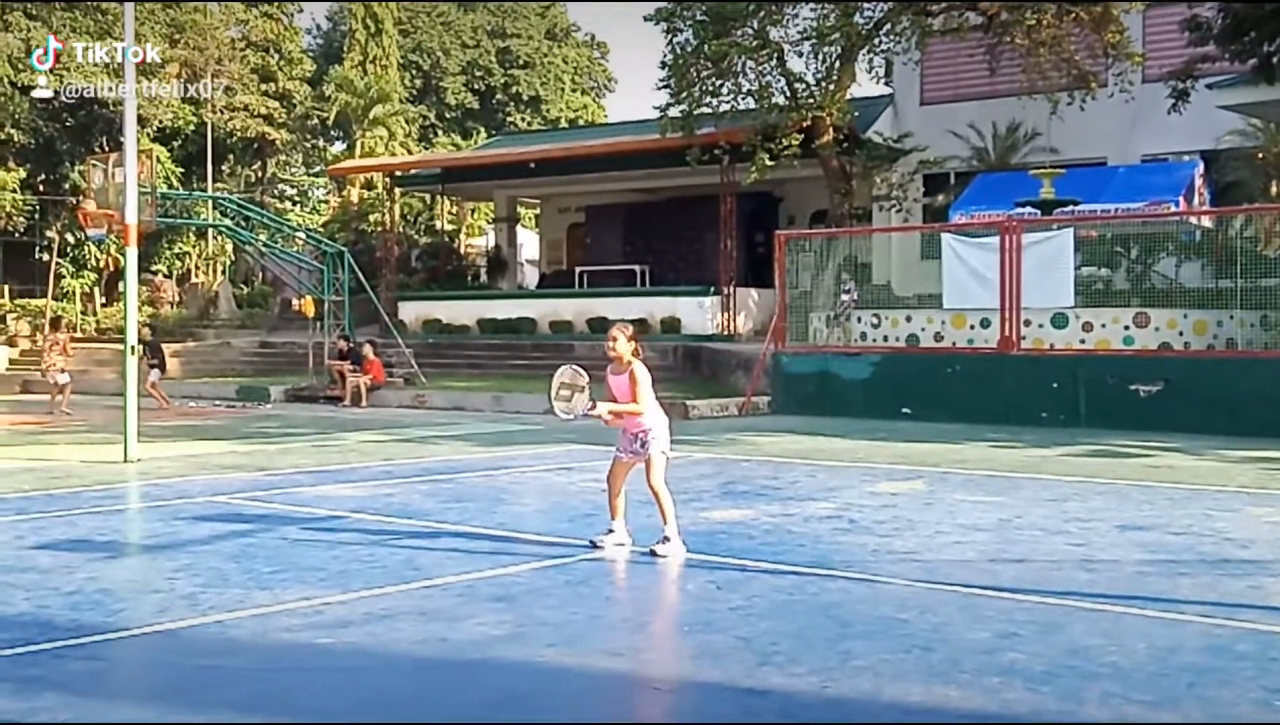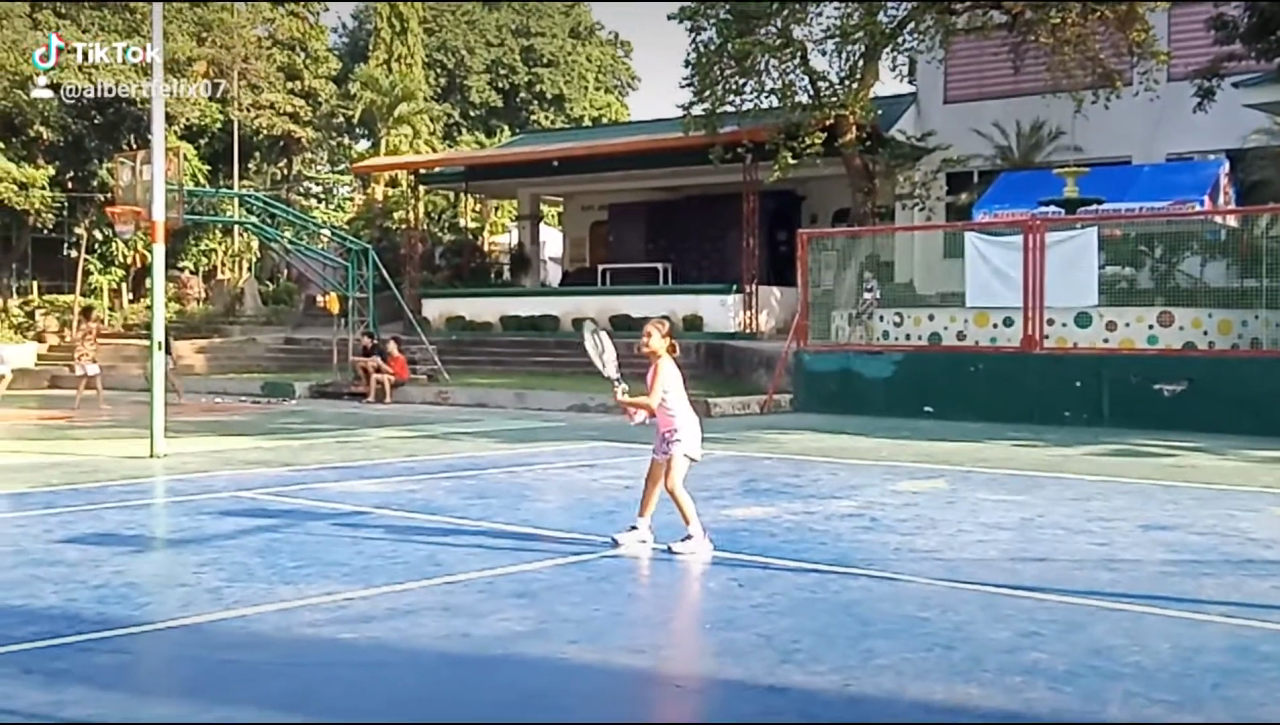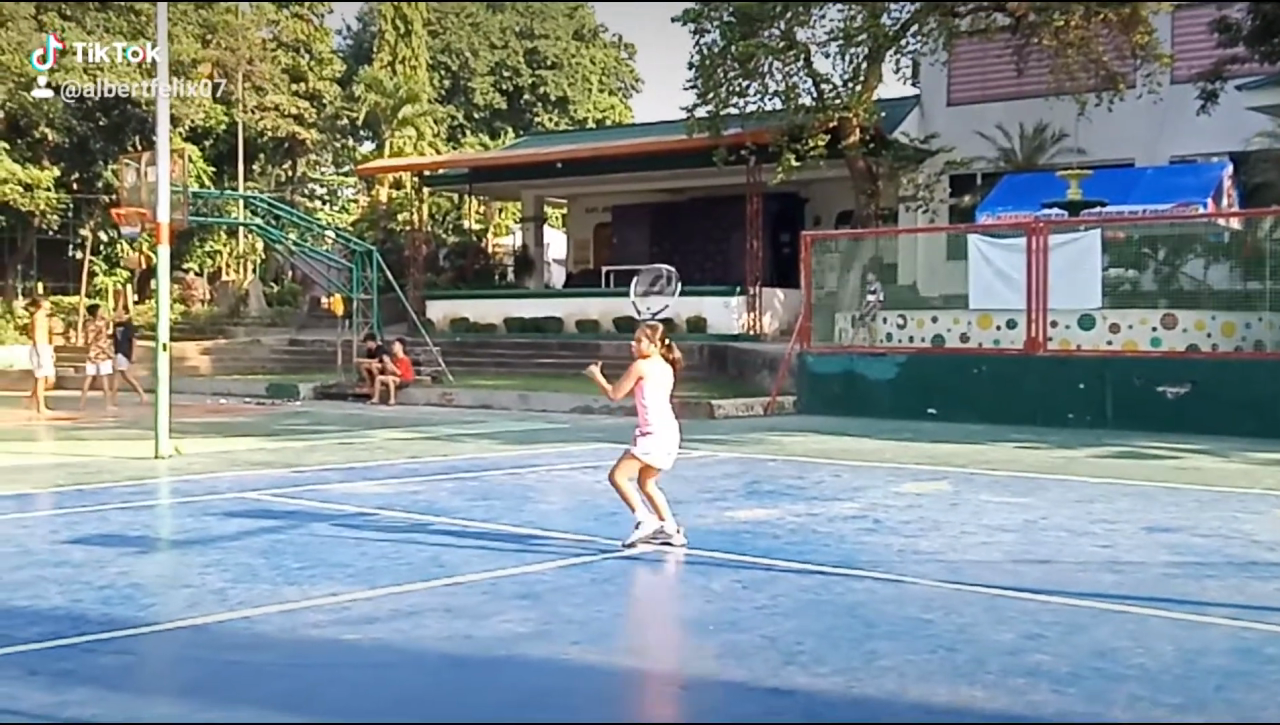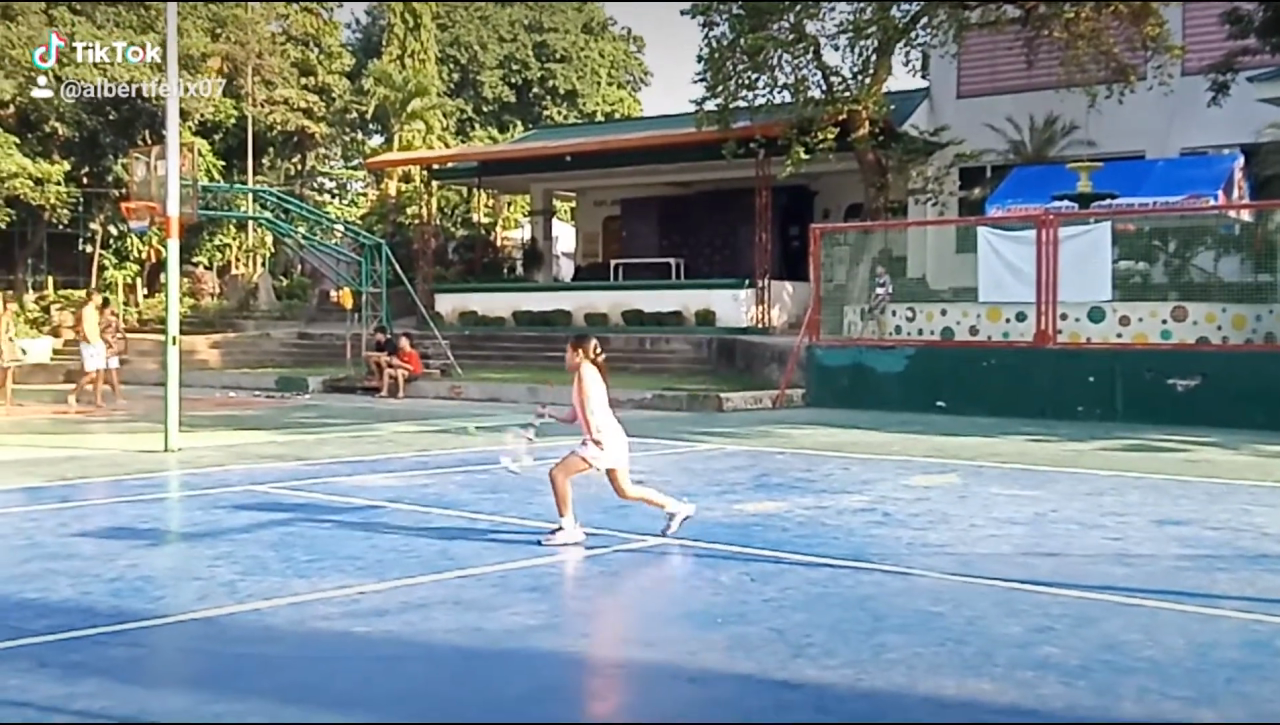
dt=0.5s
person 1, frame 1
left shoulder: (636, 370)
right shoulder: (610, 371)
left elbow: (641, 408)
left wrist: (609, 407)
right wrist: (611, 416)
left hip: (653, 429)
right hip: (630, 432)
left knee: (655, 482)
right knee: (614, 479)
left ankle: (673, 537)
right ankle: (619, 531)
person 1, frame 2
left shoulder: (663, 365)
right shoulder: (656, 365)
left elbow: (652, 402)
left wrist: (624, 400)
right wrist: (639, 410)
left hip: (683, 430)
right hip: (666, 431)
left knee: (672, 484)
right knee: (653, 479)
left ankle: (698, 536)
right ankle: (642, 528)
person 1, frame 3
left shoulder: (641, 366)
right shoulder: (667, 367)
left elbow: (616, 394)
left wrist: (597, 376)
left hip: (653, 434)
right hip: (669, 432)
left knee: (617, 476)
right knee: (645, 483)
left ankle: (644, 519)
right ankle: (670, 530)
person 1, frame 4
left shoulder: (584, 369)
right shoulder: (592, 373)
left elbow: (585, 399)
right elbow: (574, 416)
left wrist: (592, 432)
right wrist: (552, 416)
left hip: (601, 439)
right hip: (614, 438)
left knee: (557, 474)
right knee: (625, 490)
left ankle: (568, 528)
right ankle: (676, 507)
